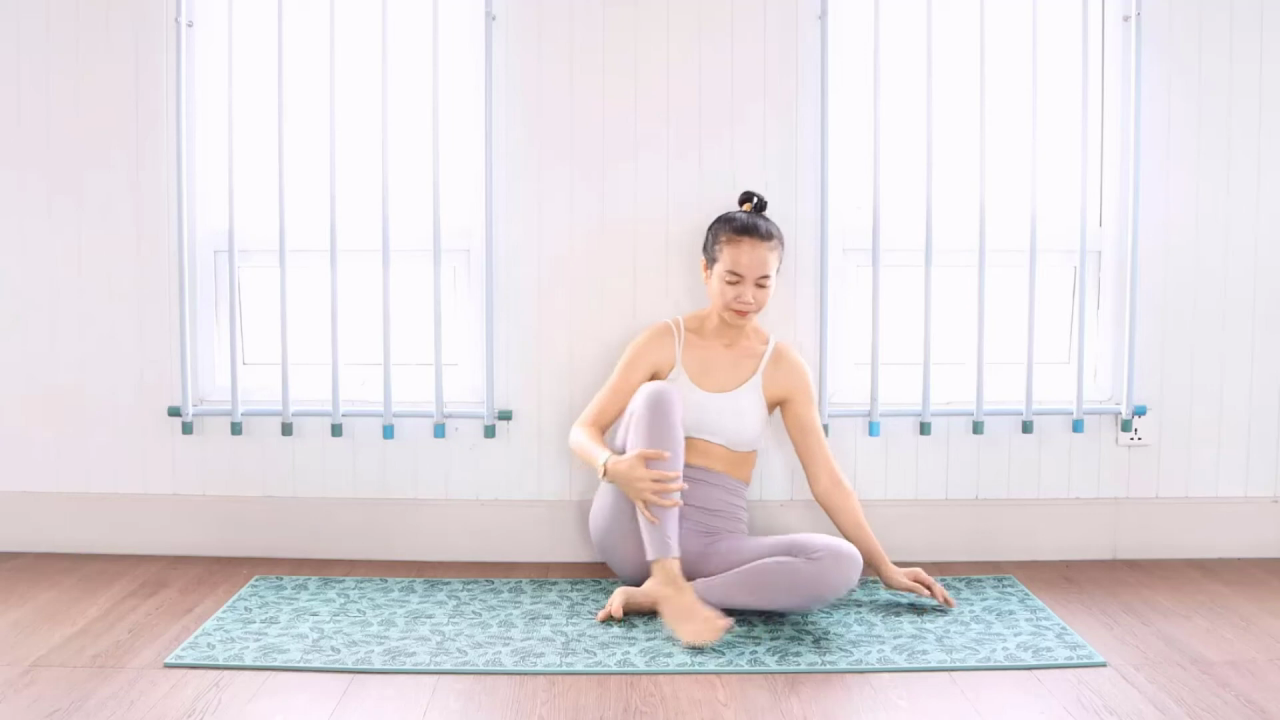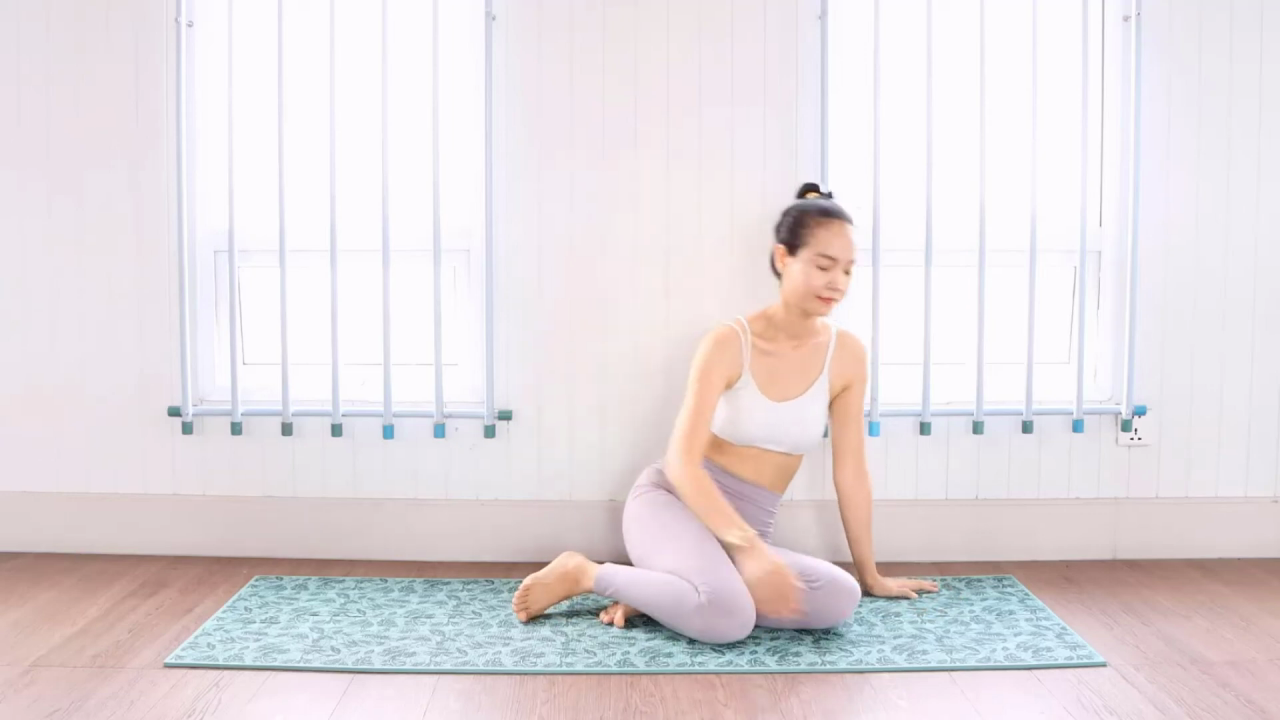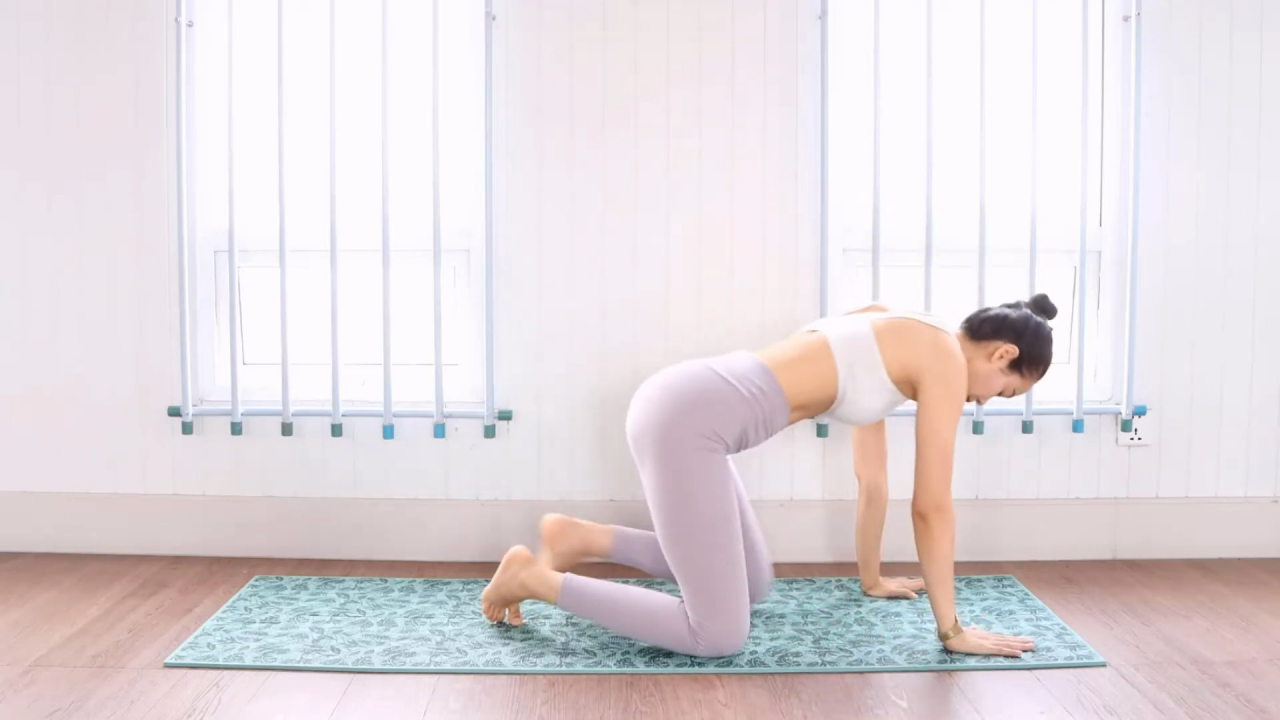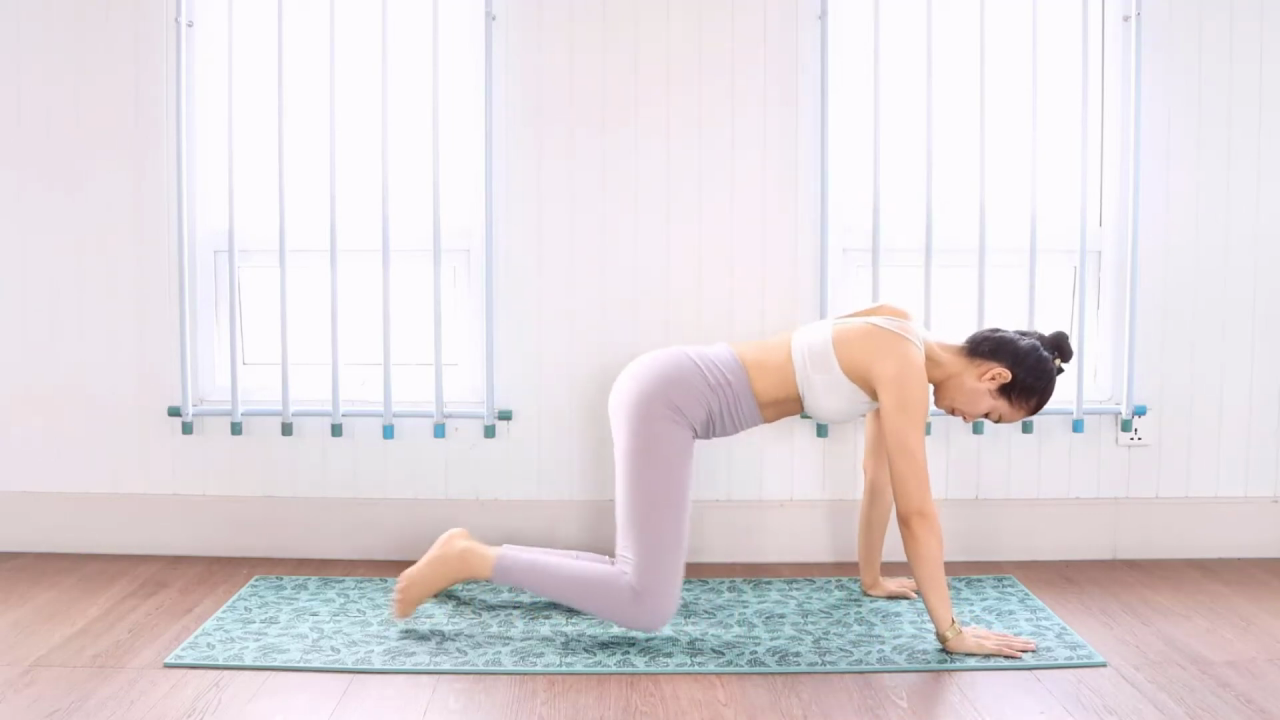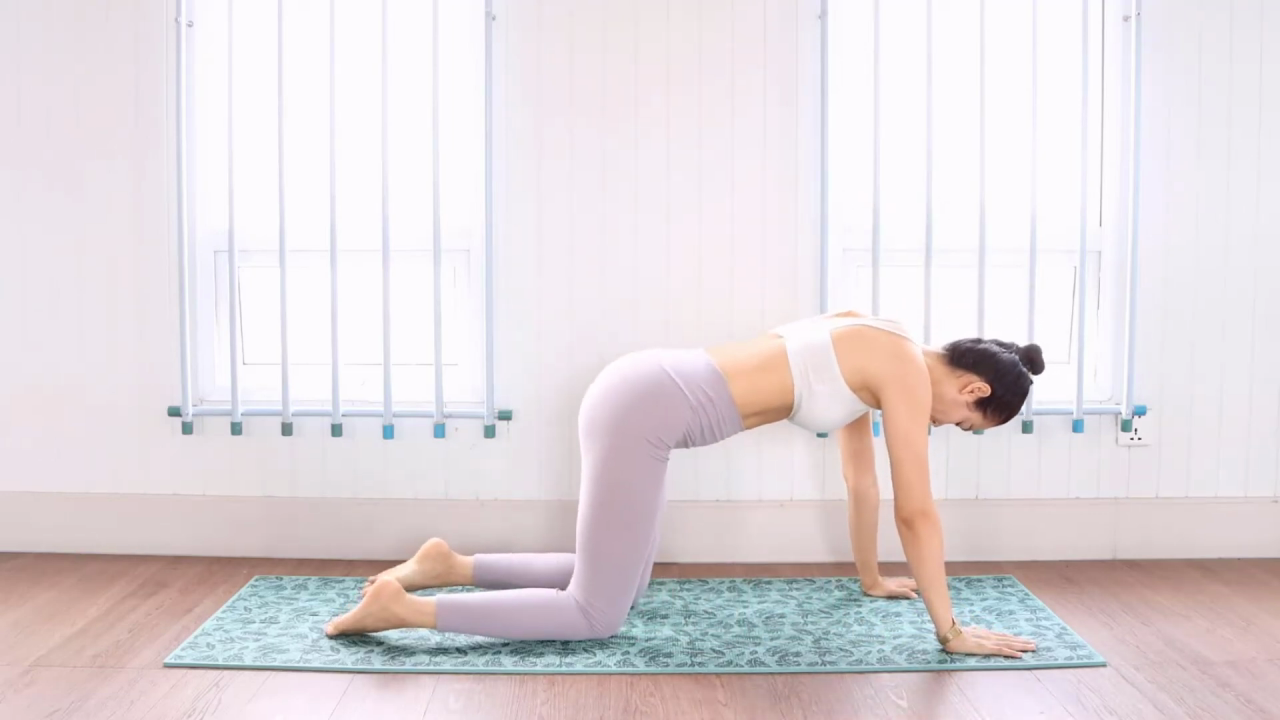
dt=1s
person 1, frame 1
left shoulder: (784, 368)
right shoulder: (661, 342)
left elbow: (827, 481)
right elbow: (583, 430)
left wrist: (885, 568)
right wrist: (615, 466)
left hip: (714, 541)
right hip: (635, 525)
left knee: (843, 564)
right knee: (657, 398)
left ankle: (665, 591)
right ankle: (674, 589)
person 1, frame 2
left shoulder: (847, 356)
right shoulder: (729, 344)
left elbow: (851, 474)
right elbow: (680, 462)
left wrist: (869, 575)
right wrist: (749, 550)
left hip: (745, 527)
right hip: (669, 502)
left knee: (838, 597)
right knee: (727, 617)
left ankle: (653, 588)
right ankle: (585, 574)
person 1, frame 3
left shoulder: (892, 343)
right shoulder: (945, 357)
left elbow: (871, 477)
right elbow: (931, 507)
left wrist: (872, 578)
right wrist: (950, 628)
left hip: (679, 399)
right hip: (684, 419)
left knee: (751, 584)
right knee: (719, 634)
left ankle: (584, 539)
right ankle: (534, 578)
person 1, frame 4
left shoulder: (904, 352)
right shoulder: (902, 363)
left elbow: (881, 477)
right elbow: (916, 508)
left wrist: (871, 577)
right wrist: (951, 629)
left hip: (670, 397)
right hip: (662, 396)
left knee: (643, 584)
right knee: (647, 607)
left ankle: (486, 554)
right ankle: (467, 559)
person 1, frame 5
left shoulder: (869, 355)
right shoulder: (907, 370)
left elbow: (860, 478)
right elbow: (916, 511)
left wrist: (872, 577)
right wrist: (950, 629)
left hip: (639, 392)
right hip: (642, 413)
left knee: (623, 584)
right knee: (595, 615)
left ankle: (449, 566)
right ankle: (399, 606)
